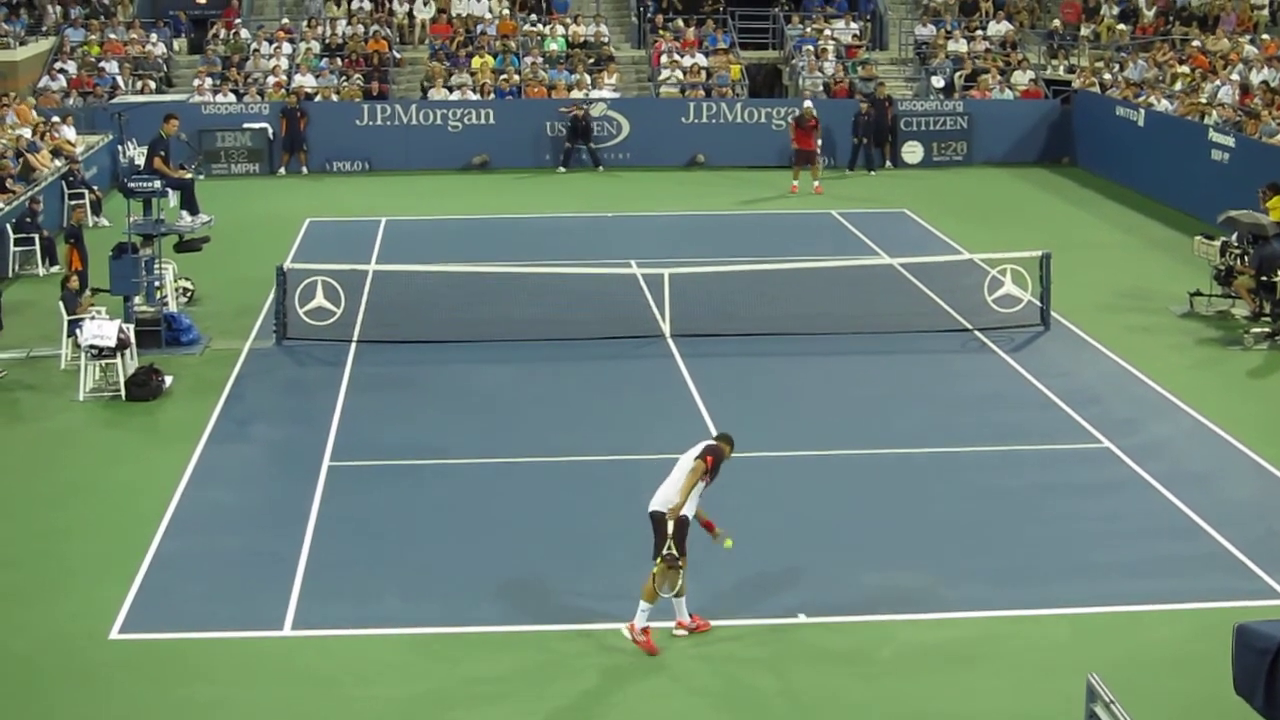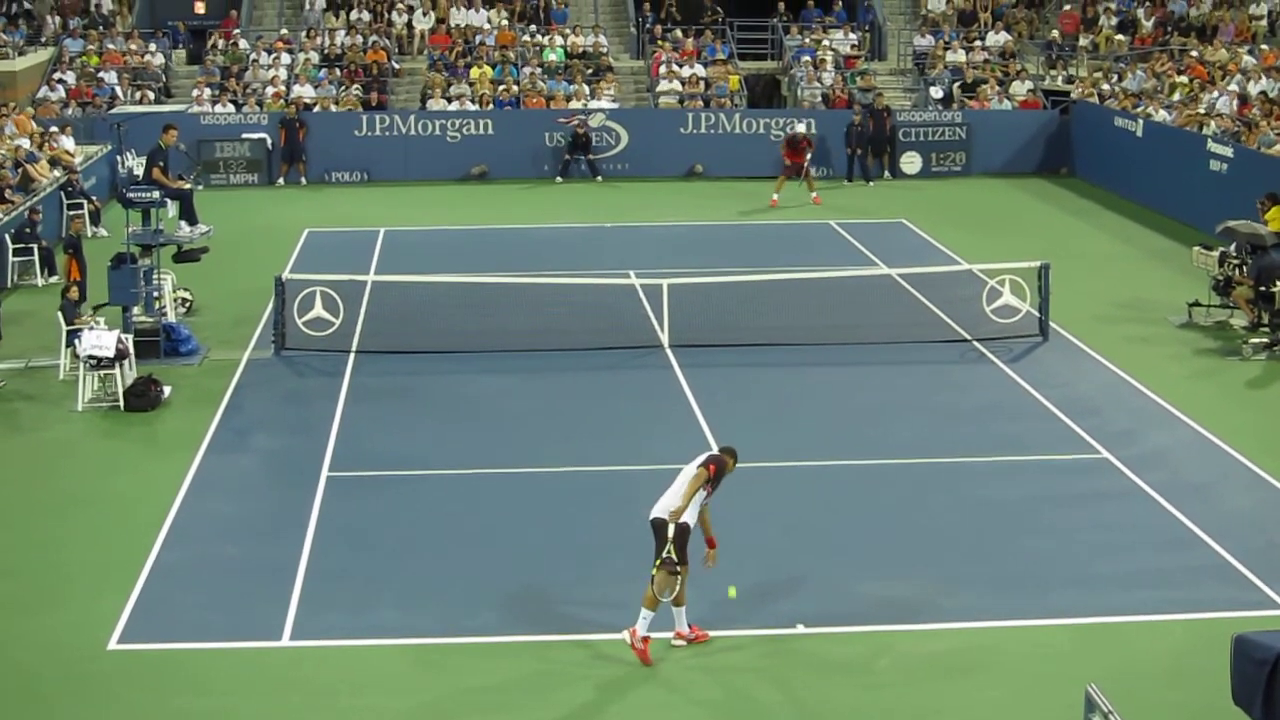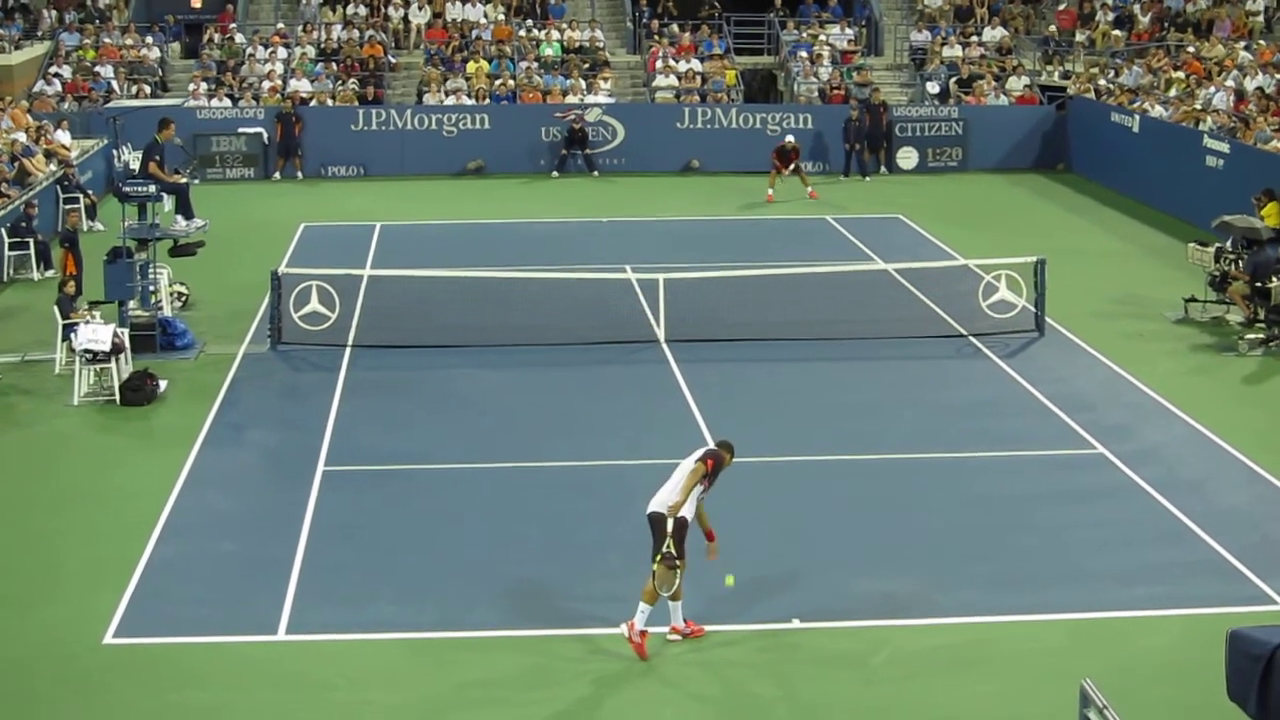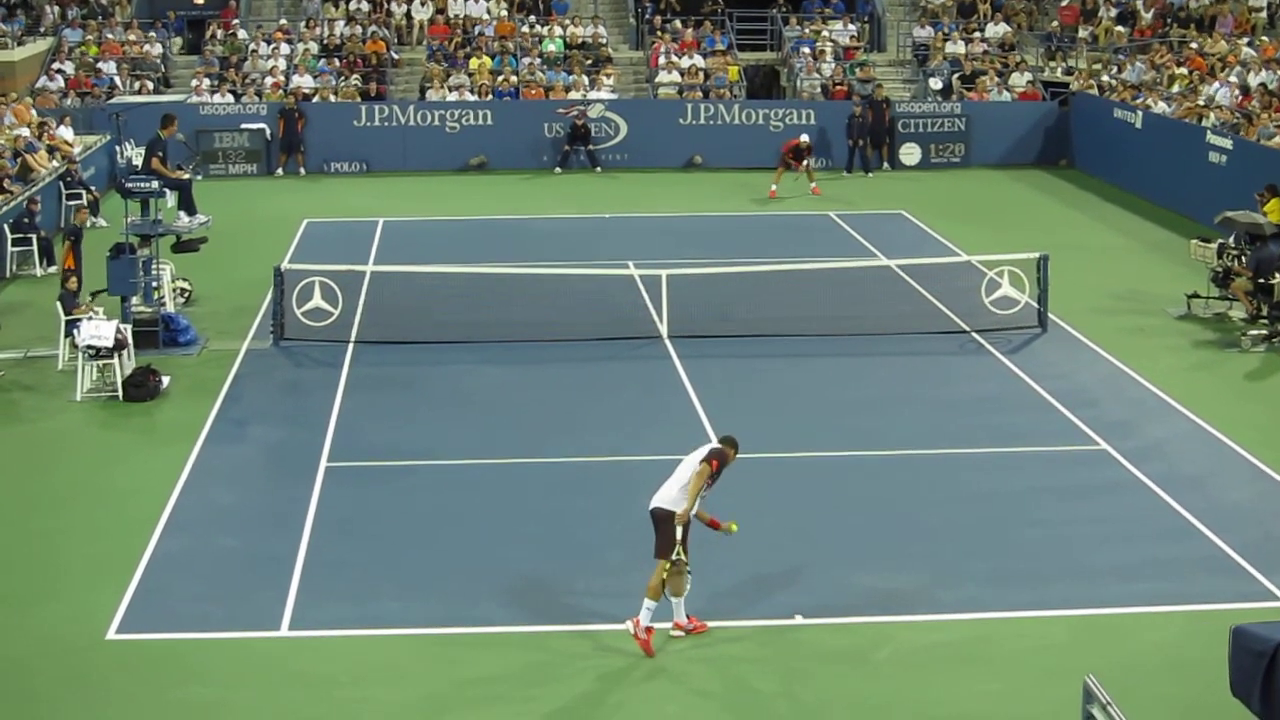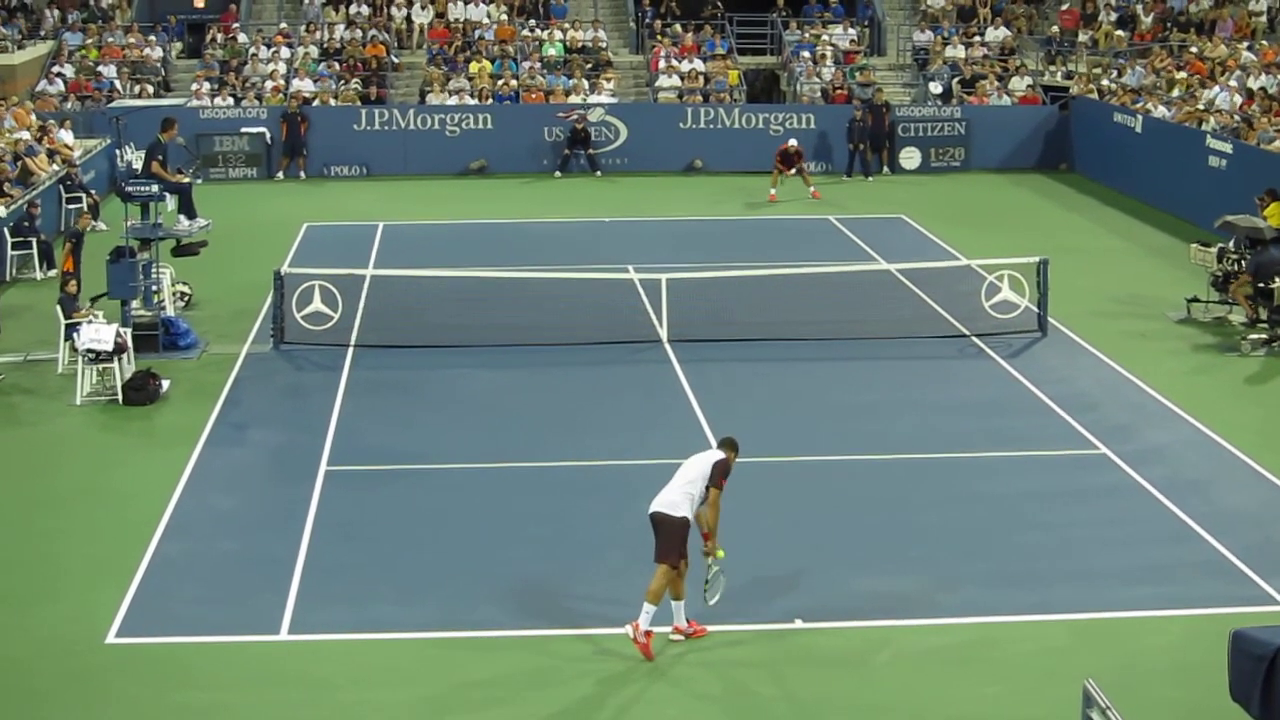
dt=0.5s
person 1, frame 1
left shoulder: (700, 451)
right shoulder: (714, 450)
left elbow: (693, 502)
right elbow: (695, 471)
left wrist: (711, 529)
right wrist: (680, 503)
left hip: (663, 508)
right hip: (671, 511)
left knee: (678, 564)
left ankle: (683, 620)
right ankle: (638, 626)
person 1, frame 2
left shoulder: (704, 463)
right shoulder: (717, 461)
left elbow: (701, 511)
right elbow: (698, 478)
left wrist: (711, 546)
right wrist: (683, 506)
left hip: (666, 517)
right hip: (672, 518)
left knee: (679, 573)
left ankle: (682, 631)
right ankle: (638, 633)
person 1, frame 3
left shoulder: (702, 458)
right shoulder: (714, 455)
left elbow: (697, 507)
right elbow: (696, 472)
left wrist: (711, 539)
right wrist: (681, 500)
left hip: (661, 510)
right hip: (670, 512)
left knee: (676, 567)
left ankle: (678, 625)
right ankle: (636, 627)
person 1, frame 4
left shoulder: (704, 454)
right shoulder: (719, 453)
left elbow: (694, 509)
right elbow: (700, 475)
left wrist: (720, 526)
right wrist: (687, 508)
left hip: (661, 506)
right hip: (672, 509)
right knee: (666, 565)
left ankle: (680, 621)
right ankle: (641, 623)
person 1, frame 5
left shoulder: (702, 458)
right shoulder: (723, 462)
right elbow: (712, 503)
left wrist: (707, 539)
right wrist: (712, 540)
left hip: (660, 509)
right hip: (673, 514)
left knee: (680, 567)
right knee: (666, 570)
left ankle: (680, 625)
right ankle: (641, 628)
